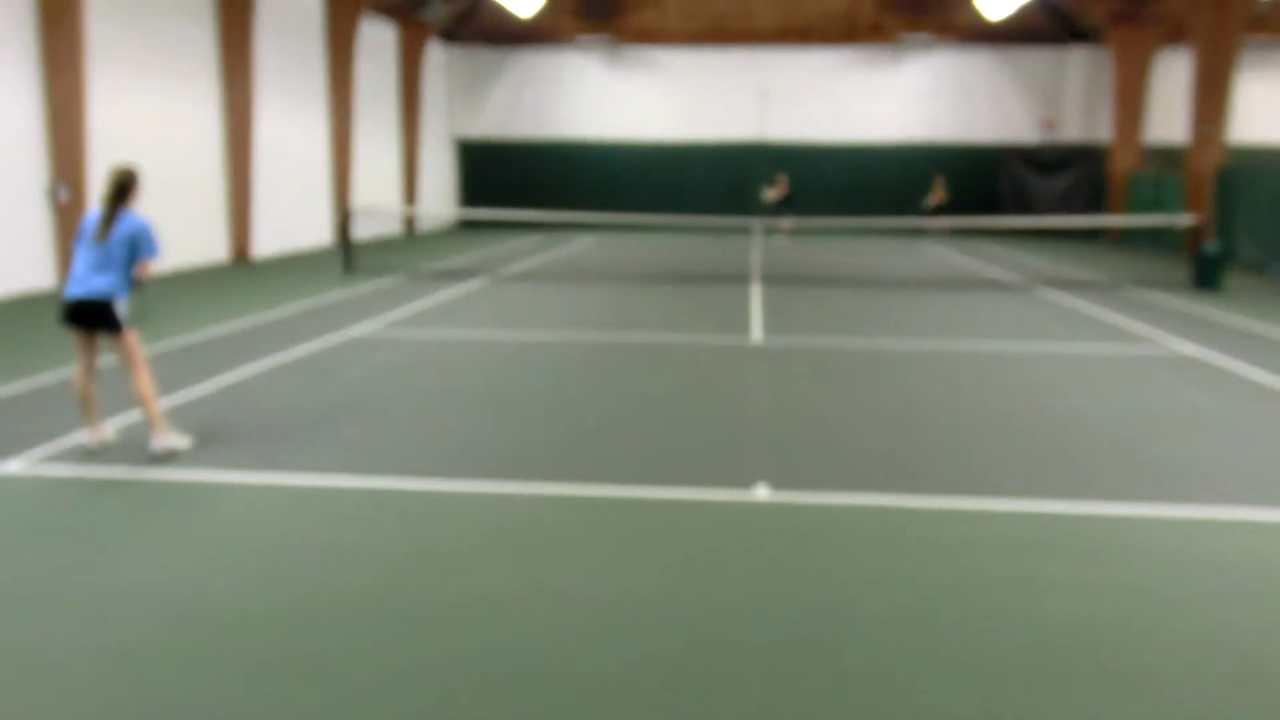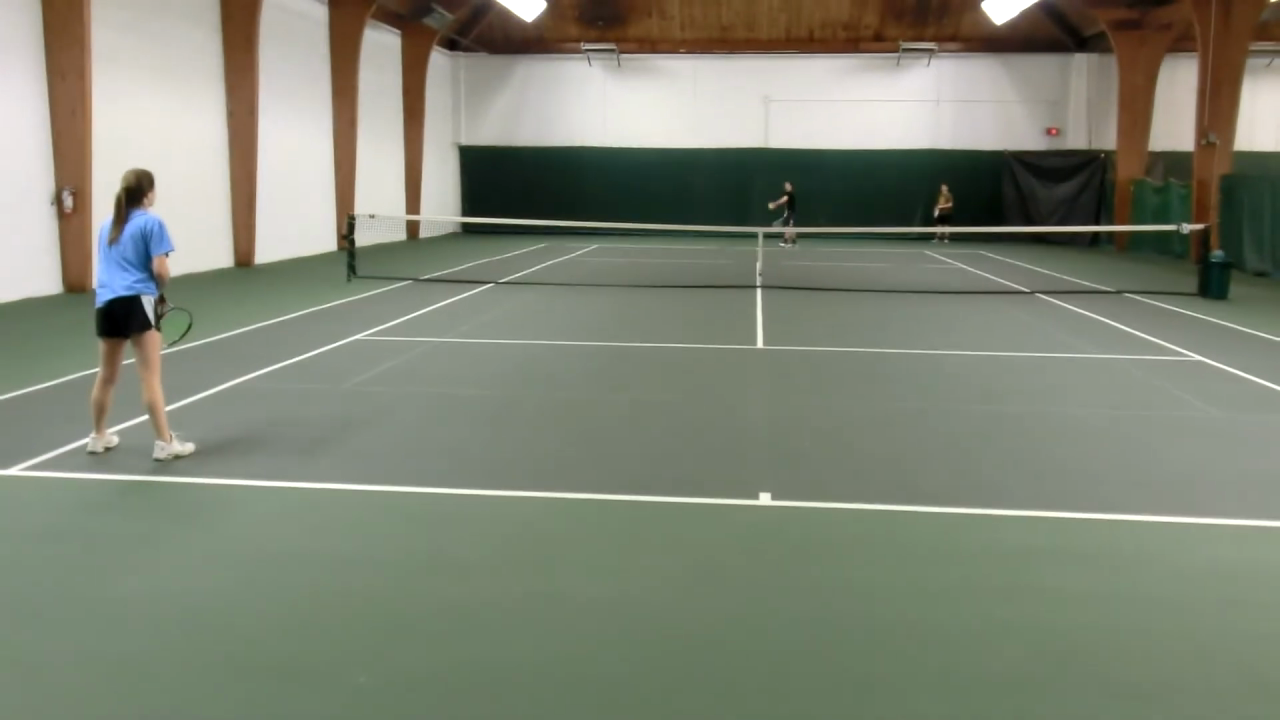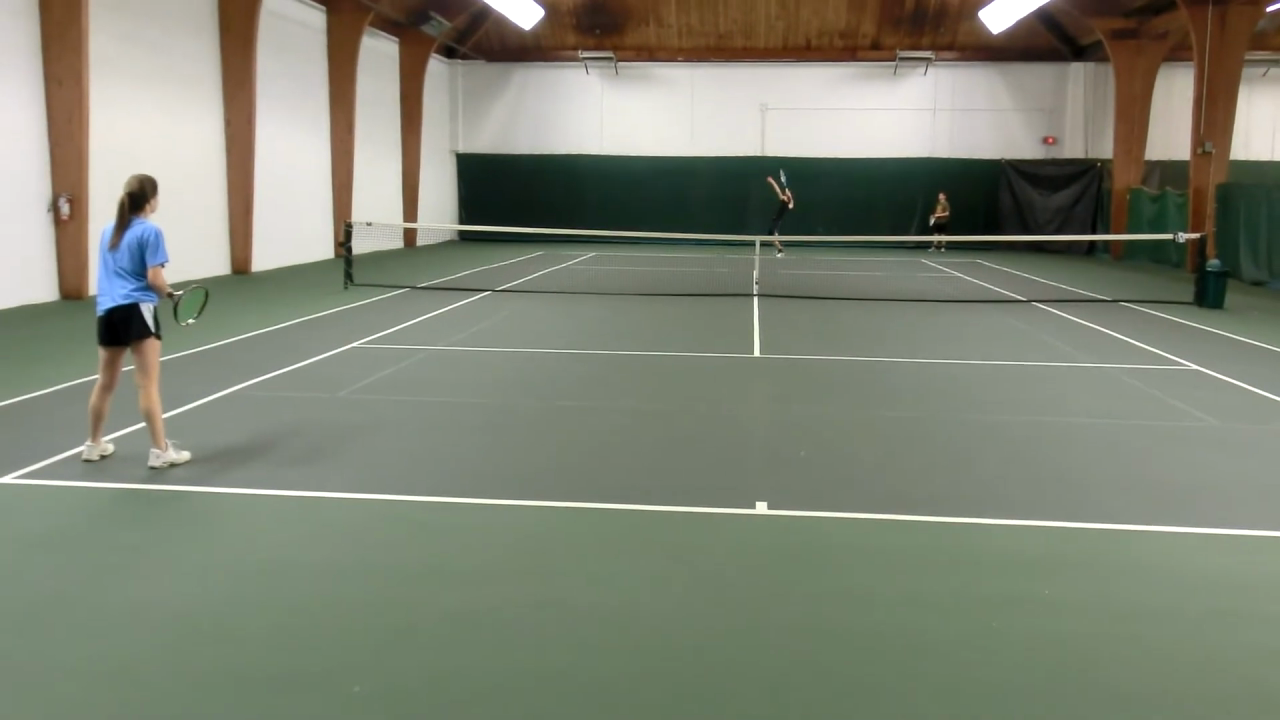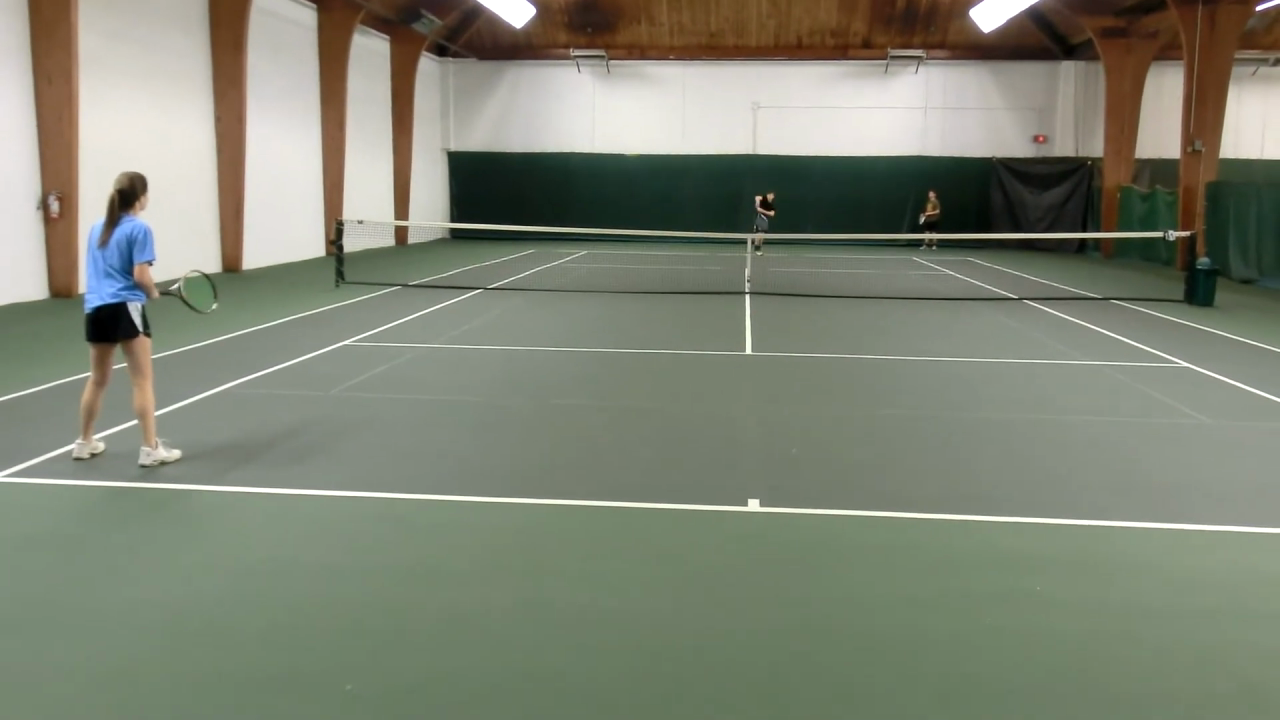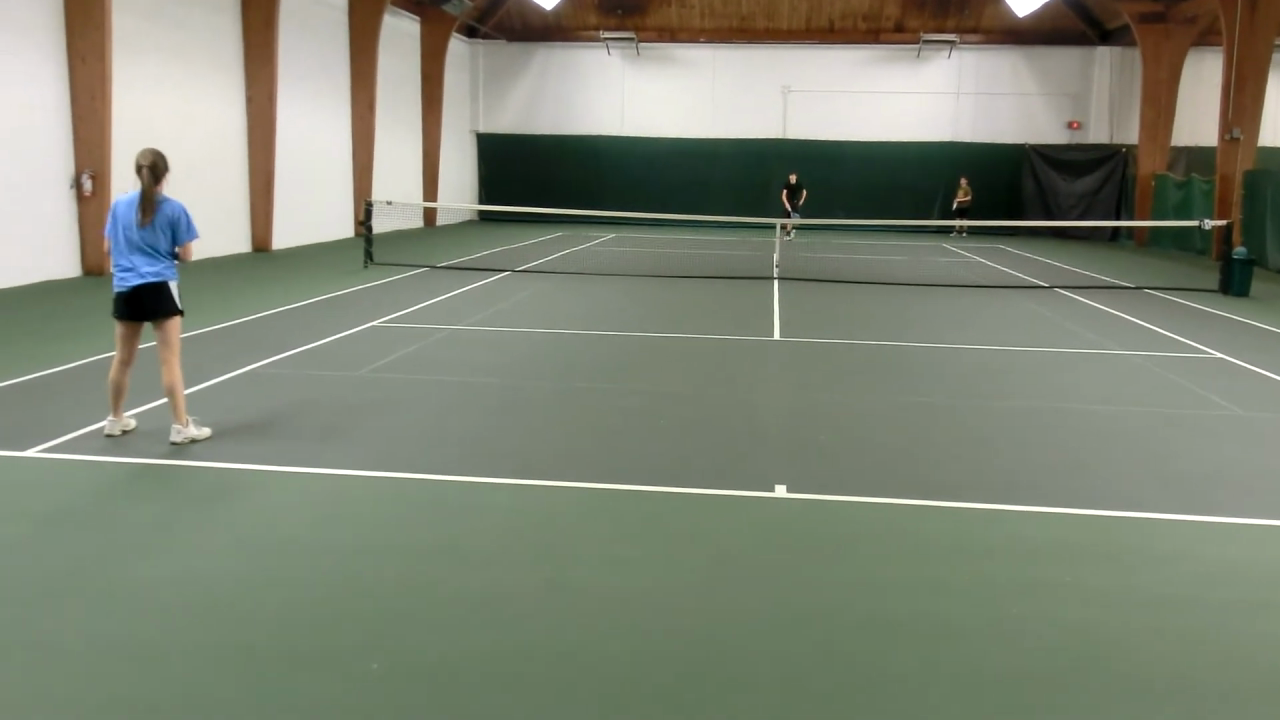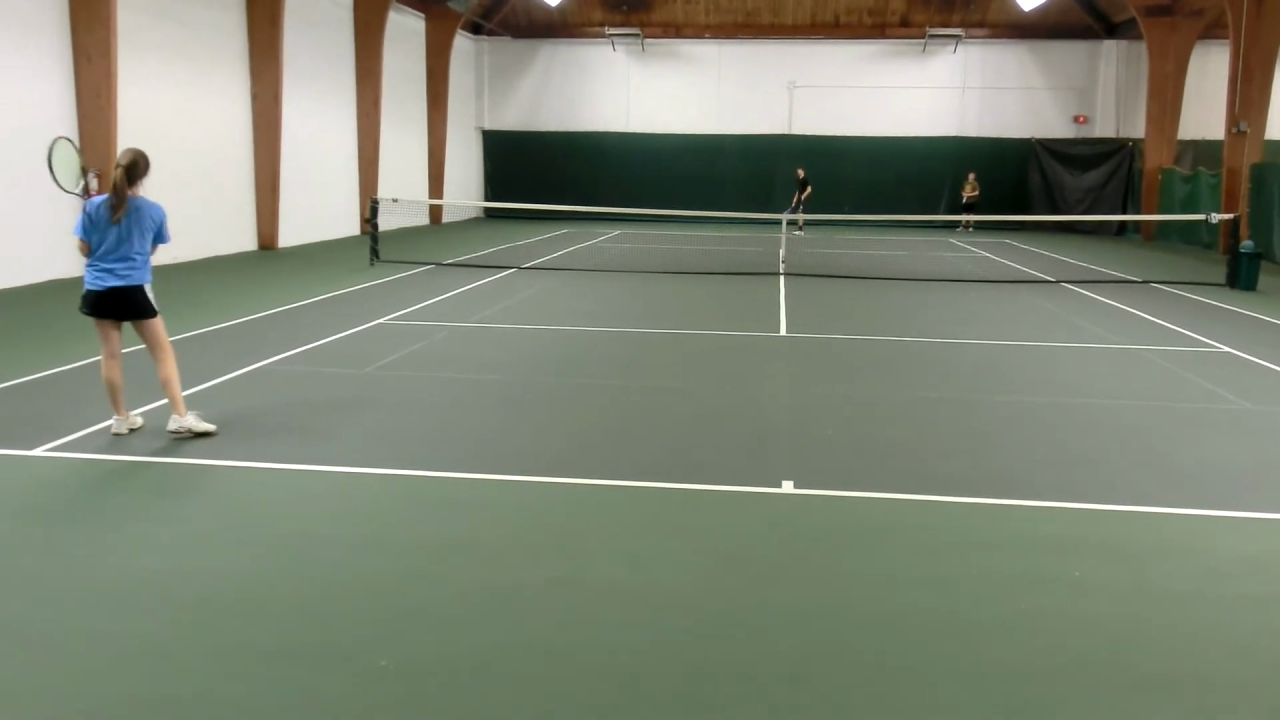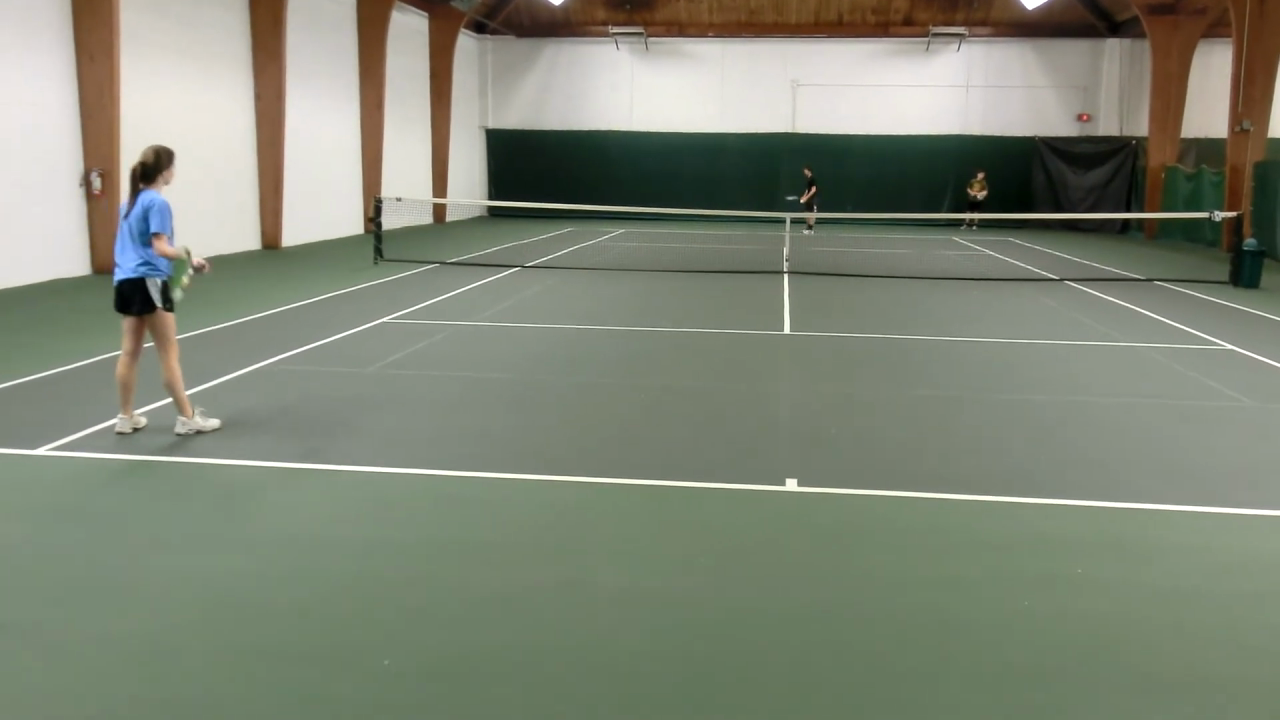
dt=0.7s
person 1, frame 1
left shoulder: (90, 219)
right shoulder: (137, 226)
left elbow: (78, 256)
right elbow: (141, 274)
left hip: (76, 298)
right hip: (109, 300)
left knee: (86, 366)
right knee: (138, 368)
left ankle: (95, 430)
right ankle: (160, 433)
person 1, frame 2
left shoulder: (107, 225)
right shoulder: (151, 223)
right elbow: (159, 270)
right wrist: (160, 290)
left hip: (106, 303)
right hip: (135, 301)
left knee: (106, 374)
right knee: (150, 375)
left ankle: (98, 436)
right ankle: (164, 442)
person 1, frame 3
left shoulder: (109, 231)
right shoulder: (149, 231)
right elbow: (154, 279)
right wrist: (166, 292)
left hip: (107, 311)
right hip: (136, 310)
left knee: (105, 382)
right knee: (148, 384)
left ankle: (93, 444)
right ankle: (160, 450)
person 1, frame 4
left shoulder: (98, 228)
right shoulder: (138, 229)
left elbow: (97, 270)
right elbow: (140, 276)
right wrist: (152, 292)
left hip: (95, 309)
right hip: (124, 308)
left knee: (97, 379)
right knee: (142, 381)
left ankle: (84, 442)
right ankle: (150, 448)
person 1, frame 5
left shoulder: (119, 205)
right shoulder: (174, 209)
left elbow: (108, 248)
right elbow: (186, 256)
left hip: (125, 289)
right hip: (160, 287)
left knee: (123, 358)
right knee: (170, 360)
left ankle: (115, 419)
right ankle: (181, 426)
person 1, frame 6
left shoulder: (93, 206)
right shoulder: (154, 211)
left elbow: (84, 249)
left hip: (100, 289)
right hip: (135, 289)
left knee: (111, 355)
right knee: (163, 353)
left ankle: (121, 418)
right ankle: (180, 415)
person 1, frame 7
left shoulder: (132, 200)
right shoulder: (156, 202)
right elbow: (159, 247)
right wrist: (190, 259)
left hip: (125, 281)
right hip: (148, 280)
left knee: (130, 351)
right knee: (168, 353)
left ankle: (125, 417)
right ankle: (187, 417)
